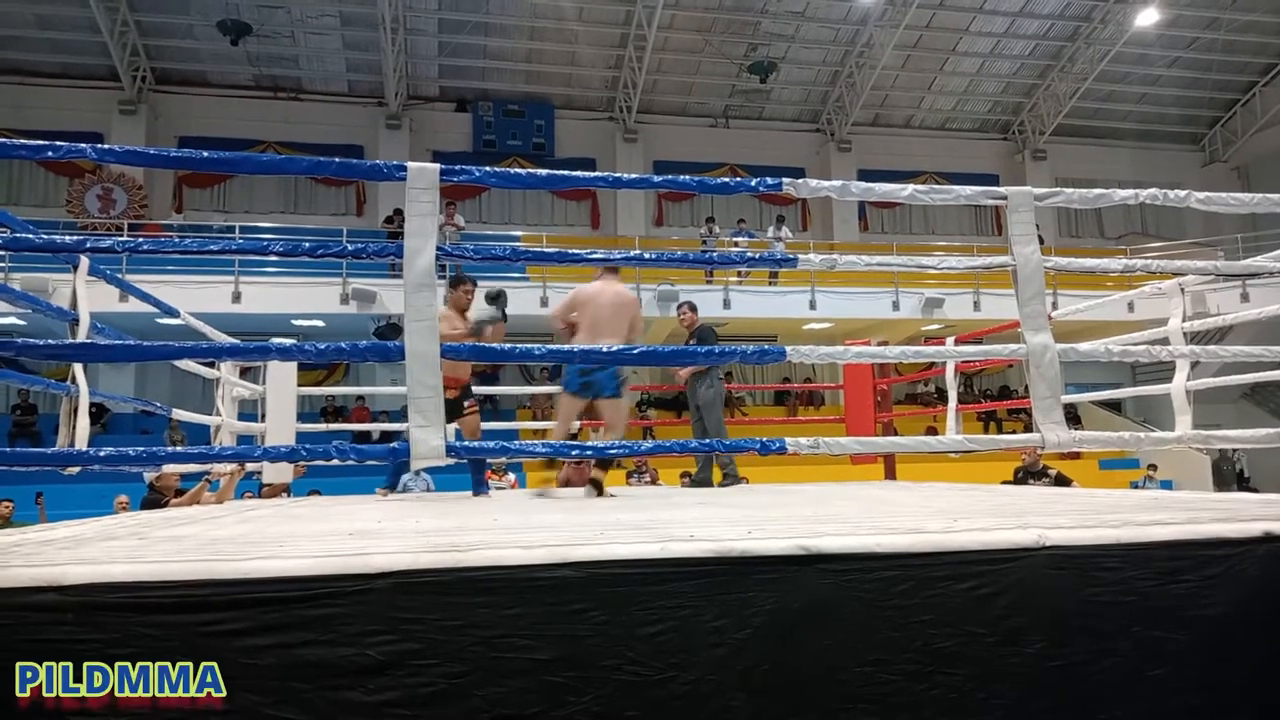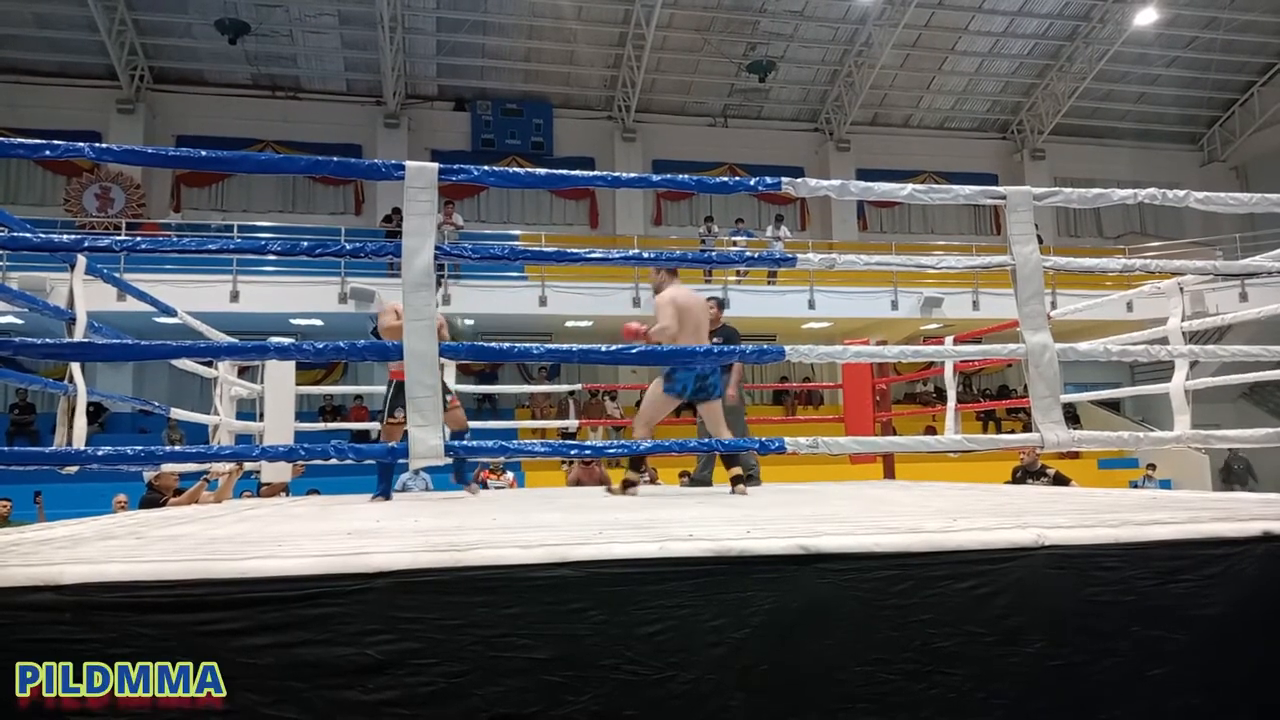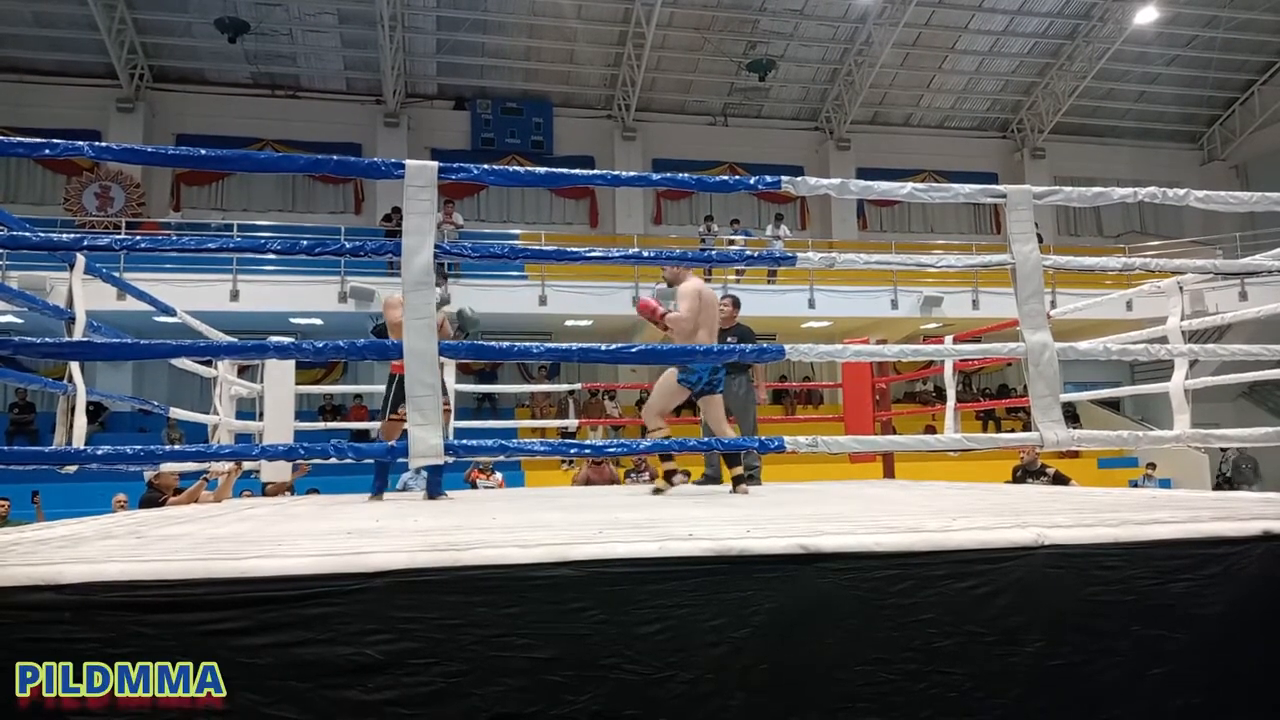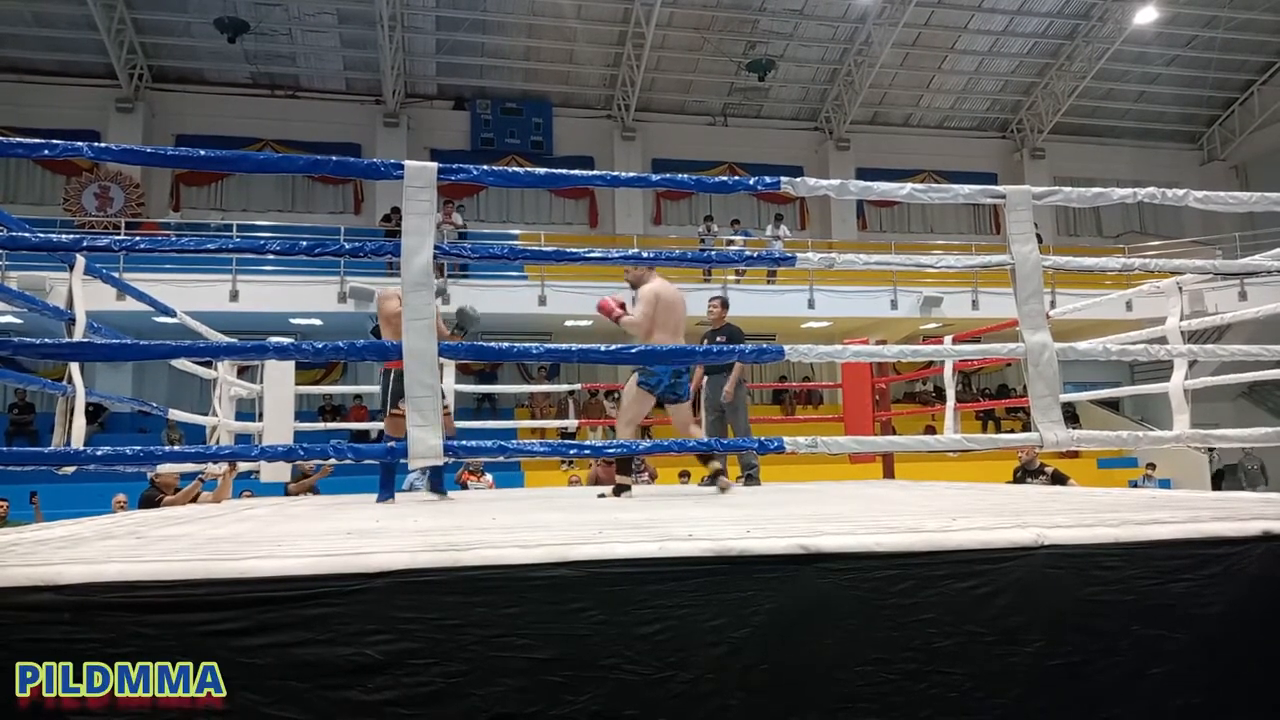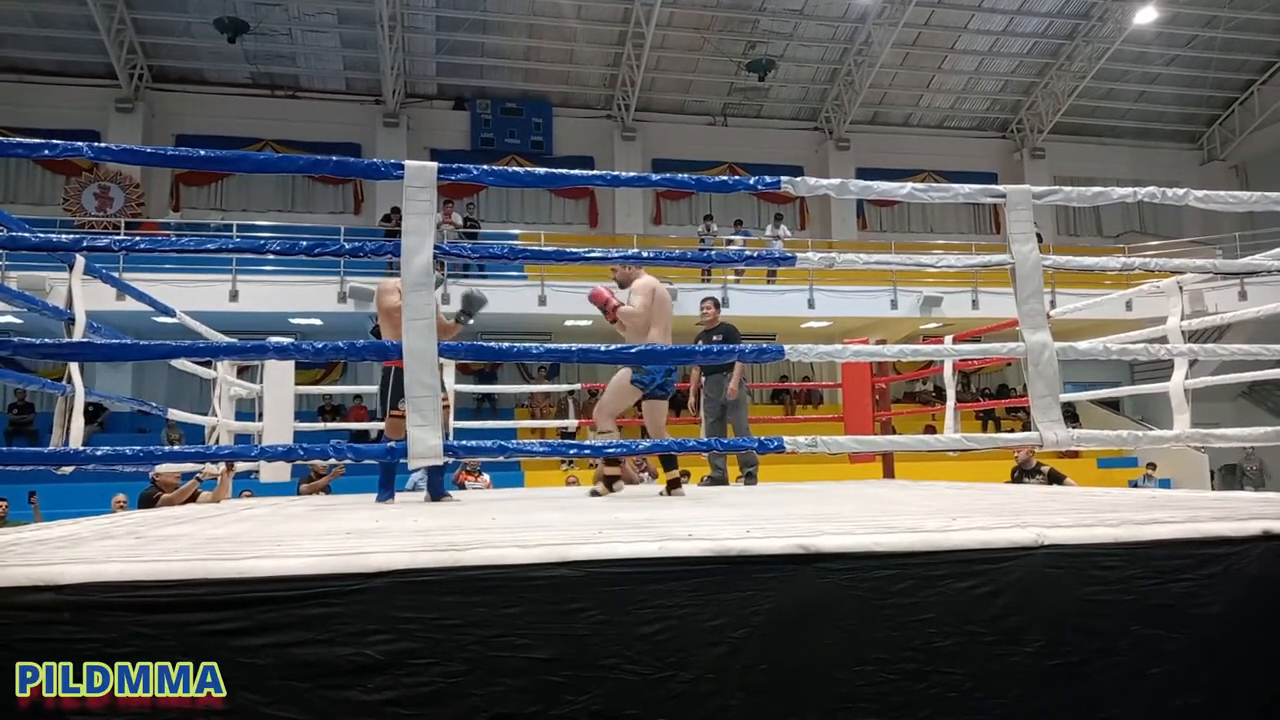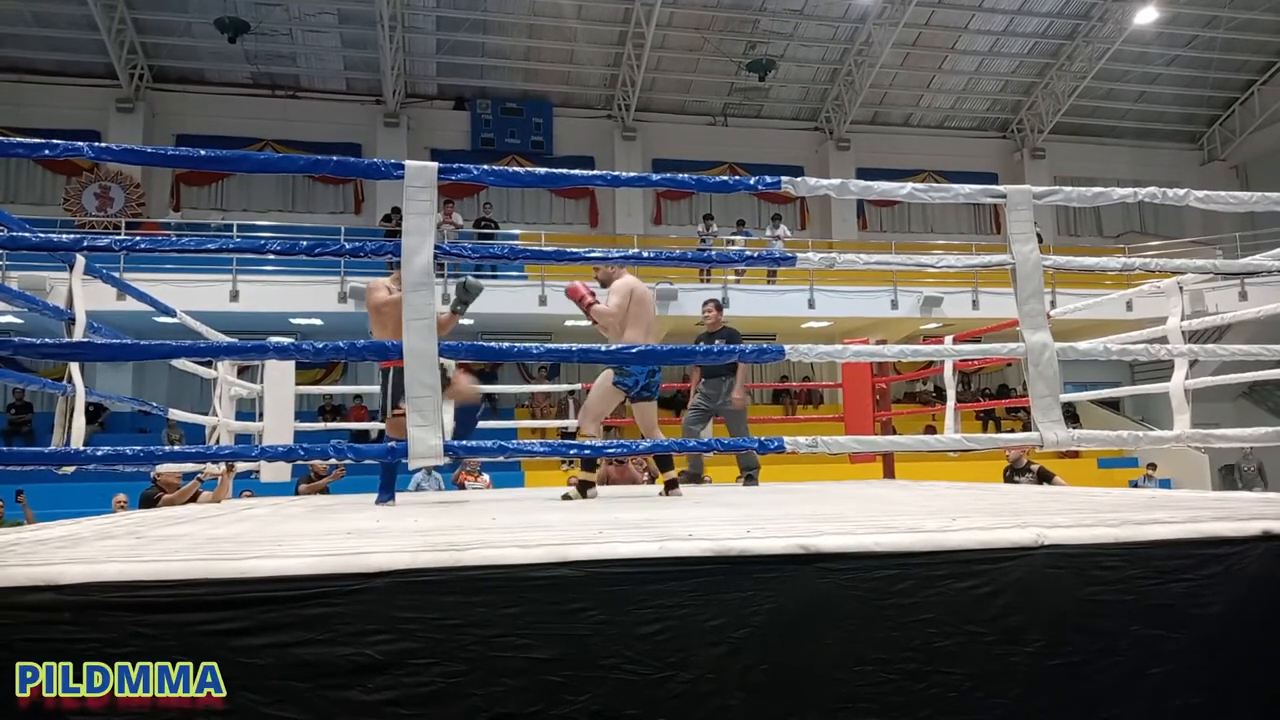
dt=0.4s
person 1, frame 1
left shoulder: (582, 291)
right shoulder: (630, 298)
left elbow: (556, 320)
right elbow: (633, 337)
left hip: (579, 361)
right hip: (608, 365)
left knee: (562, 425)
right knee: (614, 428)
right ankle: (596, 481)
person 1, frame 2
left shoulder: (666, 297)
right shoulder: (697, 299)
left elbow: (667, 330)
left wrist: (647, 334)
right wrist: (660, 337)
left hip: (683, 367)
right hip: (708, 365)
left knee: (642, 422)
right knee: (719, 429)
left ankle: (631, 481)
right ankle: (738, 481)
person 1, frame 3
left shoulder: (688, 287)
right shoulder: (704, 290)
left elbow: (684, 321)
left wrist: (659, 312)
right wrist: (660, 320)
left hip: (693, 360)
right hip: (712, 361)
left knee: (652, 413)
right knee: (720, 424)
left ankle: (670, 472)
right ankle: (739, 480)
person 1, frame 4
left shoulder: (648, 290)
right shoulder: (673, 292)
left elbow: (639, 326)
left wrist: (615, 314)
right wrist: (623, 314)
left hip: (656, 363)
right hip: (679, 364)
left knee: (625, 424)
right knee: (687, 426)
left ankle: (622, 486)
right ankle: (719, 473)
person 1, frame 5
left shoulder: (642, 284)
right shoulder: (656, 289)
left elbow: (637, 318)
left wrist: (611, 304)
right wrist: (611, 313)
right hip: (665, 362)
left knee: (603, 413)
right knee: (657, 428)
left ankle: (612, 477)
right ankle: (674, 484)
person 1, frame 6
left shoulder: (622, 284)
right shoulder: (641, 289)
left elbow: (611, 316)
left wrist: (586, 300)
right wrist: (592, 311)
left hip: (629, 361)
right hip: (649, 363)
left knee: (589, 417)
right knee: (650, 428)
left ankle: (586, 484)
right ankle: (672, 484)
person 2, frame 1
left shoulder: (474, 318)
right shoulder: (441, 314)
left elbow: (494, 343)
right elbow: (443, 337)
left wrist: (500, 316)
right wrist: (470, 332)
left hip: (462, 386)
left knee: (473, 433)
left ankle: (480, 487)
person 2, frame 2
left shoulder: (436, 319)
right shoulder: (392, 308)
right elbow: (386, 332)
right hip: (401, 382)
left knee: (459, 421)
right knee: (389, 436)
left ankle: (461, 476)
right ankle: (382, 491)
person 2, frame 3
left shoulder: (438, 312)
right shoulder: (396, 301)
right elbow: (398, 327)
right hip: (402, 375)
left knee: (440, 428)
right knee: (389, 433)
left ankle: (435, 488)
right ankle: (378, 487)
person 2, frame 4
right shoulder: (390, 295)
left elbow: (445, 340)
right elbow: (393, 317)
left wrist: (460, 329)
right hip: (397, 371)
left knee: (446, 430)
right knee: (395, 429)
left ankle: (436, 483)
right ankle: (385, 493)
person 2, frame 5
right shoulder: (389, 287)
left elbow: (444, 333)
right elbow: (394, 311)
left wrist: (464, 316)
right hip: (398, 369)
left knee: (438, 429)
right knee: (395, 430)
left ankle: (436, 490)
right ankle: (385, 492)
person 2, frame 6
right shoulder: (379, 286)
left elbow: (442, 328)
right elbow: (383, 307)
left wrist: (460, 305)
right hip: (396, 368)
left knee: (470, 393)
right knee: (397, 428)
right ankle: (385, 493)
person 3, frame 1
left shoulder: (706, 332)
right shoulder: (689, 339)
left wrist: (688, 370)
right wrist: (681, 371)
left hip: (708, 382)
right hip: (694, 385)
left knee: (715, 429)
right knee: (699, 432)
left ankle: (730, 472)
right ankle: (703, 476)
person 3, frame 2
left shoulder: (729, 333)
left elbow: (737, 361)
left wrist: (733, 386)
left hip: (726, 383)
left knee: (739, 431)
right knee: (705, 433)
left ankle: (752, 473)
right ankle: (702, 476)
person 3, frame 3
left shoulder: (744, 332)
right shoulder: (714, 333)
left elbow: (756, 361)
left wrist: (761, 388)
left hip: (739, 383)
left knee: (748, 431)
right knee: (709, 428)
left ankle: (753, 473)
right ankle: (712, 473)
person 3, frame 4
left shoulder: (733, 331)
right shoulder: (706, 337)
left elbow: (741, 359)
right elbow: (701, 366)
left wrist: (731, 384)
right wrist: (691, 390)
left hip: (729, 383)
right hip: (710, 385)
left knee: (741, 430)
right knee: (714, 433)
left ankle: (751, 473)
person 3, frame 5
left shoulder: (728, 330)
right shoulder: (700, 338)
right elbow: (696, 368)
left wrist: (734, 381)
right wrist: (692, 394)
left hip: (730, 383)
right hip: (710, 386)
left knee: (741, 428)
right knee: (713, 433)
left ankle: (750, 471)
right ankle: (718, 475)
person 3, frame 6
left shoulder: (731, 334)
right shoulder: (700, 340)
left elbow: (742, 363)
right elbow: (697, 369)
left wrist: (738, 389)
right wrist: (692, 396)
left hip: (727, 386)
right hip: (706, 389)
left knee: (739, 433)
right knee: (689, 424)
left ankle: (750, 474)
right ankle: (695, 471)
